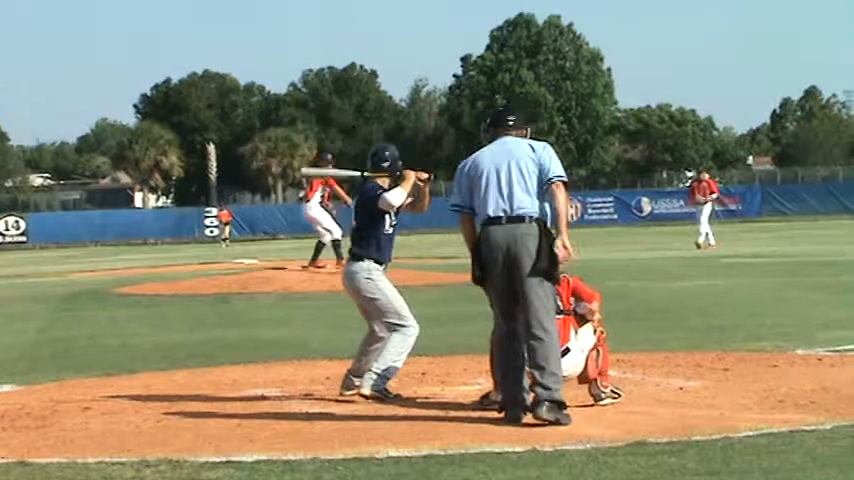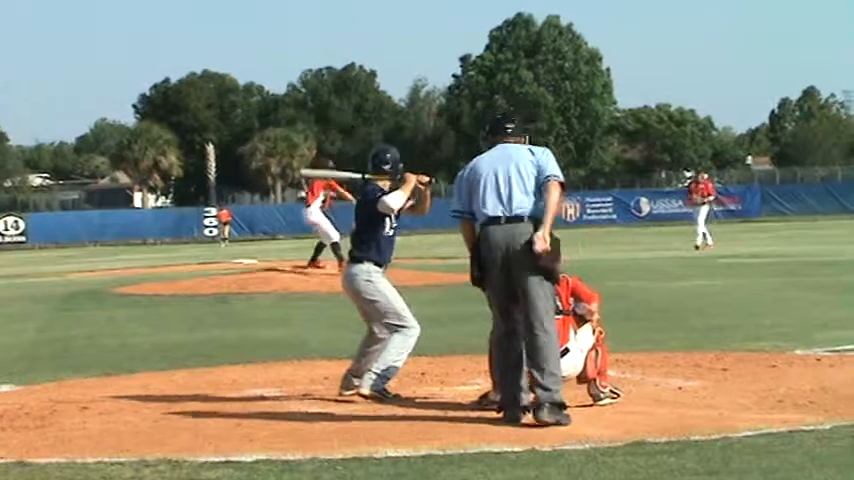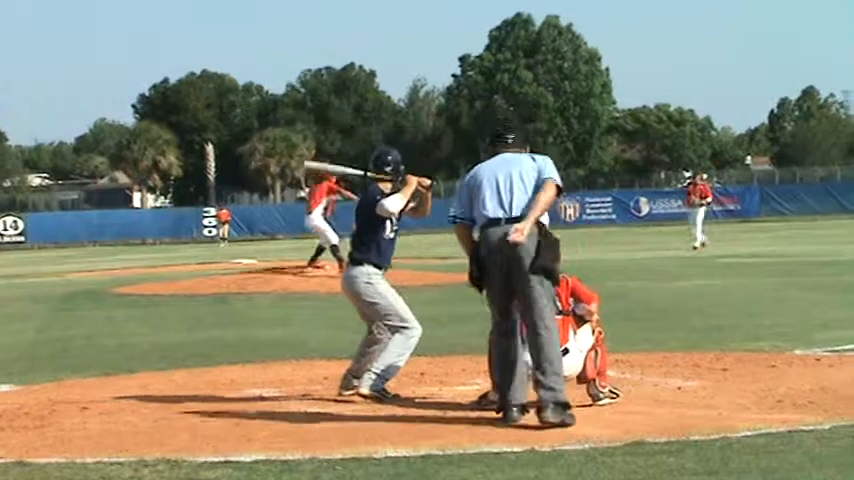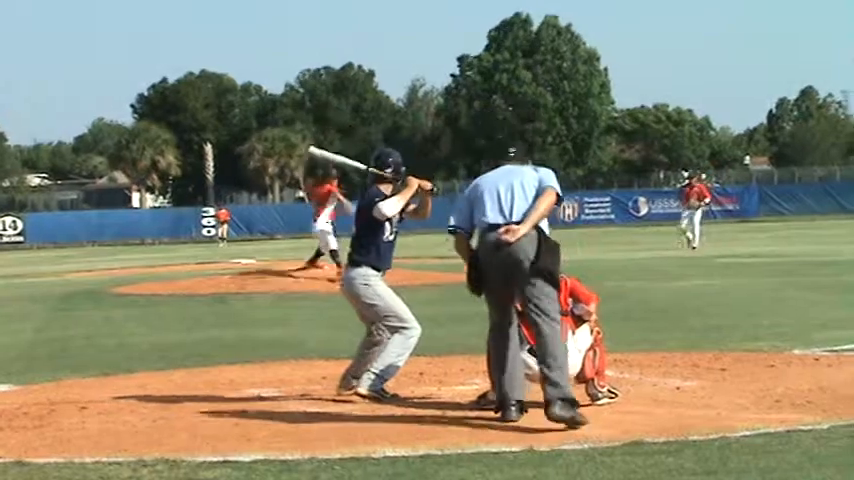
dt=0.1s
person 1, frame 1
left shoulder: (472, 161)
right shoulder: (539, 149)
left elbow: (465, 218)
right elbow: (557, 188)
left wrist: (478, 255)
right wrist: (562, 235)
left hip: (491, 238)
right hip: (530, 234)
left knee: (506, 324)
right knee: (540, 322)
left ankle: (514, 404)
right ankle: (548, 400)
person 1, frame 2
left shoulder: (472, 167)
right shoulder: (537, 153)
left elbow: (466, 222)
right elbow: (552, 186)
left wrist: (478, 257)
right wrist: (545, 229)
left hip: (490, 239)
right hip: (527, 233)
left knee: (505, 324)
right knee: (540, 321)
left ankle: (512, 403)
right ankle: (548, 402)
person 1, frame 3
left shoulder: (475, 173)
right shoulder: (539, 161)
left elbow: (461, 228)
right elbow: (550, 187)
left wrist: (477, 260)
right wrist: (527, 226)
left hip: (490, 241)
right hip: (530, 239)
left knee: (504, 324)
right knee: (542, 322)
left ankle: (512, 403)
right ankle: (551, 402)
person 1, frame 4
left shoulder: (477, 183)
right shoulder: (539, 172)
left elbow: (460, 240)
right elbow: (549, 195)
left wrist: (477, 267)
right wrist: (523, 228)
left hip: (488, 247)
right hip: (531, 245)
left knee: (501, 325)
right knee: (546, 320)
left ankle: (509, 402)
right ankle: (558, 399)
person 2, frame 1
left shoulder: (385, 191)
right shoulder: (370, 189)
left elbow: (418, 207)
right elbow: (392, 201)
left wrist: (423, 185)
right wrist: (408, 180)
left hip: (363, 271)
right hip: (366, 271)
left knee: (381, 328)
right knee: (406, 327)
left ankle: (353, 380)
right ankle: (373, 384)
person 2, frame 2
left shoulder: (386, 193)
right shoulder: (371, 192)
left elbow: (419, 210)
right elbow: (391, 205)
left wrist: (424, 188)
right wrist: (409, 183)
left hip: (362, 273)
right hip: (365, 274)
left knee: (380, 330)
right knee: (408, 328)
left ankle: (352, 381)
right ankle: (372, 384)
person 2, frame 3
left shoulder: (389, 196)
right shoulder: (372, 194)
left elbow: (420, 212)
right elbow: (389, 208)
left wrist: (424, 190)
right wrist: (409, 186)
left hip: (363, 276)
right hip: (365, 276)
left knee: (381, 330)
right knee: (409, 328)
left ankle: (351, 381)
right ankle: (372, 383)
person 2, frame 4
left shoulder: (389, 197)
right shoulder: (372, 197)
left elbow: (421, 214)
right elbow: (386, 212)
left wrist: (425, 193)
right wrist: (410, 188)
left hip: (362, 277)
right hip: (363, 278)
left knee: (380, 331)
right knee: (409, 329)
left ankle: (350, 381)
right ankle: (370, 384)
person 3, frame 1
right shoulder: (567, 282)
right elbow: (593, 306)
right hip: (570, 366)
right knee: (595, 328)
left ankle: (500, 394)
right ankle: (600, 389)
person 3, frame 2
right shoulder: (567, 282)
right elbow: (592, 307)
right hip: (569, 366)
right knee: (594, 327)
left ankle: (499, 394)
right ankle: (599, 389)
person 3, frame 3
right shoulder: (566, 282)
right elbow: (592, 307)
left hip: (529, 366)
right hip: (569, 365)
right knee: (594, 327)
left ankle: (498, 394)
right ankle: (599, 389)
person 3, frame 4
right shoulder: (565, 282)
right elbow: (590, 307)
left hip: (528, 367)
right hip: (567, 365)
right knee: (592, 327)
left ankle: (497, 394)
right ankle: (597, 389)
person 4, frame 1
right shoulder: (325, 176)
right elbow: (337, 190)
left wrist: (328, 205)
right wrist: (348, 201)
left hip: (309, 208)
right hip: (313, 207)
left knee: (325, 235)
right knee: (336, 231)
left ankle: (313, 261)
right ankle: (340, 260)
person 4, frame 2
left shoulder: (315, 179)
right shoulder: (327, 180)
right elbow: (342, 192)
right wrist: (354, 201)
left hip: (310, 213)
right hip: (314, 212)
left knee: (326, 237)
right knee: (333, 235)
left ankle: (313, 261)
right ankle: (342, 262)
person 4, frame 3
left shoulder: (317, 185)
right shoulder: (329, 185)
right elbow: (344, 192)
right wrist: (357, 199)
left hip: (312, 218)
right hip: (316, 218)
left knee: (326, 240)
right knee: (332, 239)
left ankle: (312, 261)
right ankle: (342, 265)
person 4, frame 4
left shoulder: (318, 187)
right shoulder: (329, 188)
right elbow: (336, 194)
right wrist: (346, 203)
left hip: (326, 223)
right hip: (321, 225)
left knee: (325, 243)
right knee: (331, 243)
left ankle: (312, 262)
right ankle: (340, 268)
